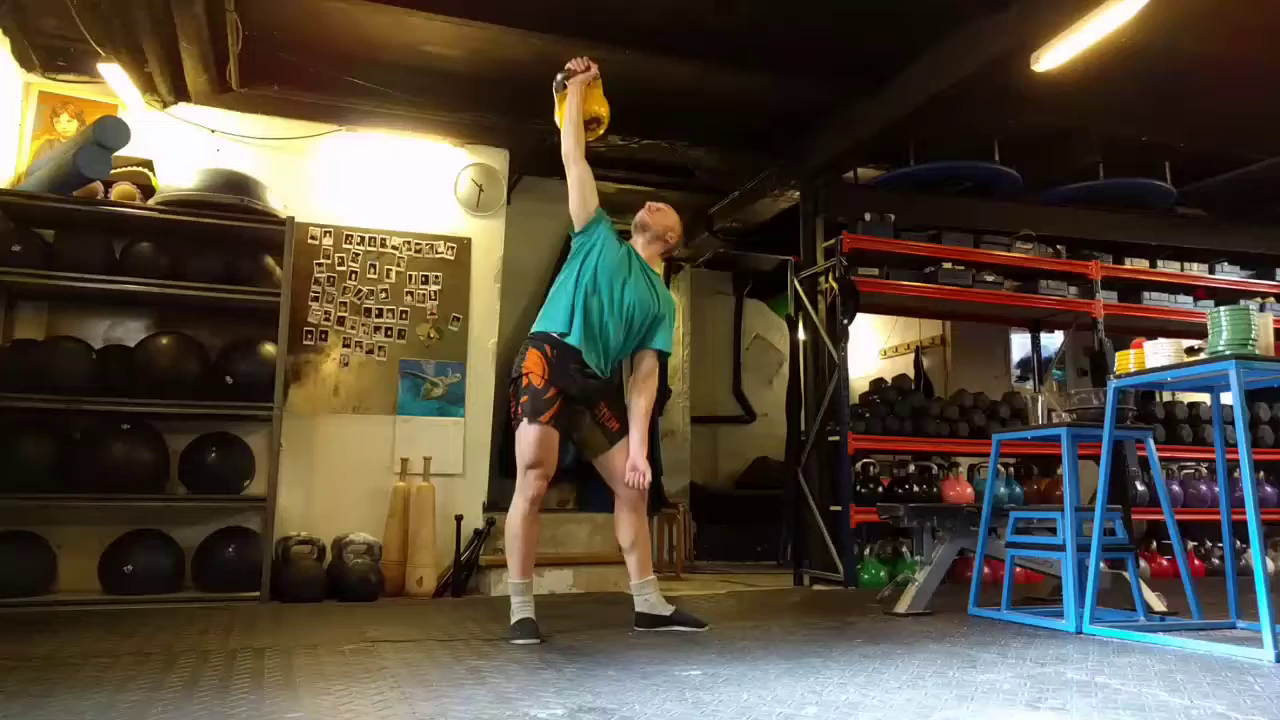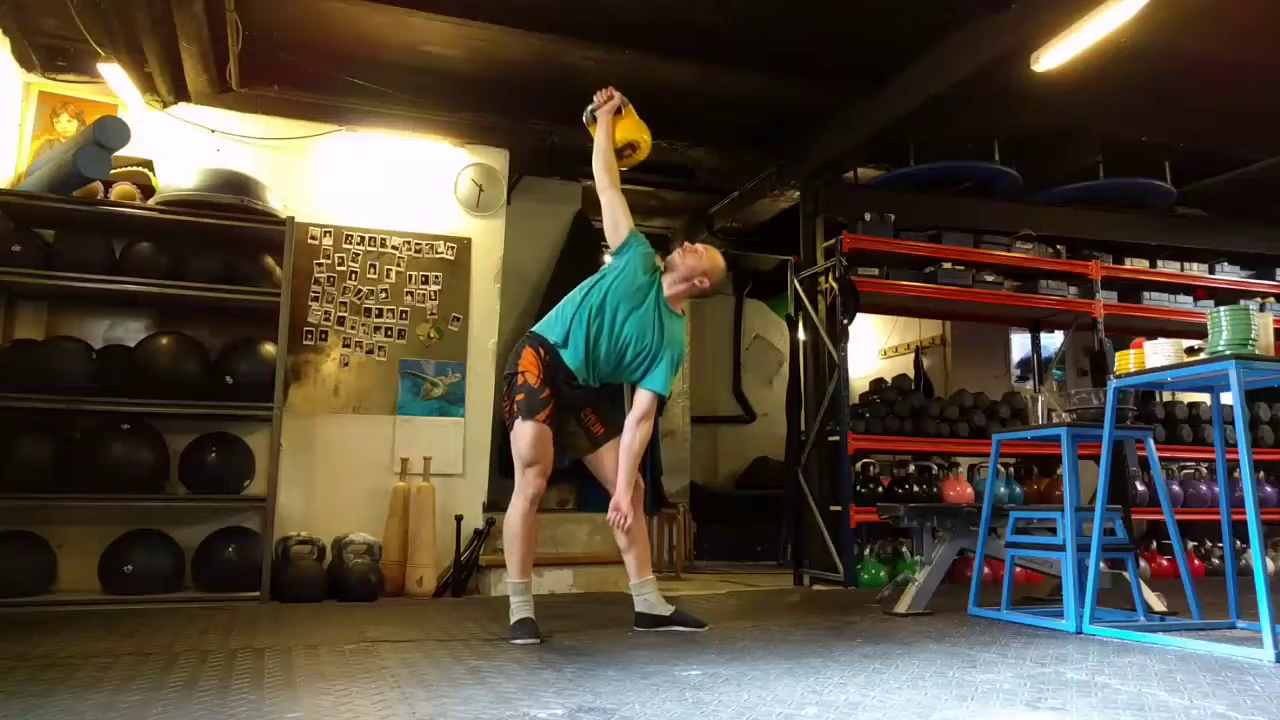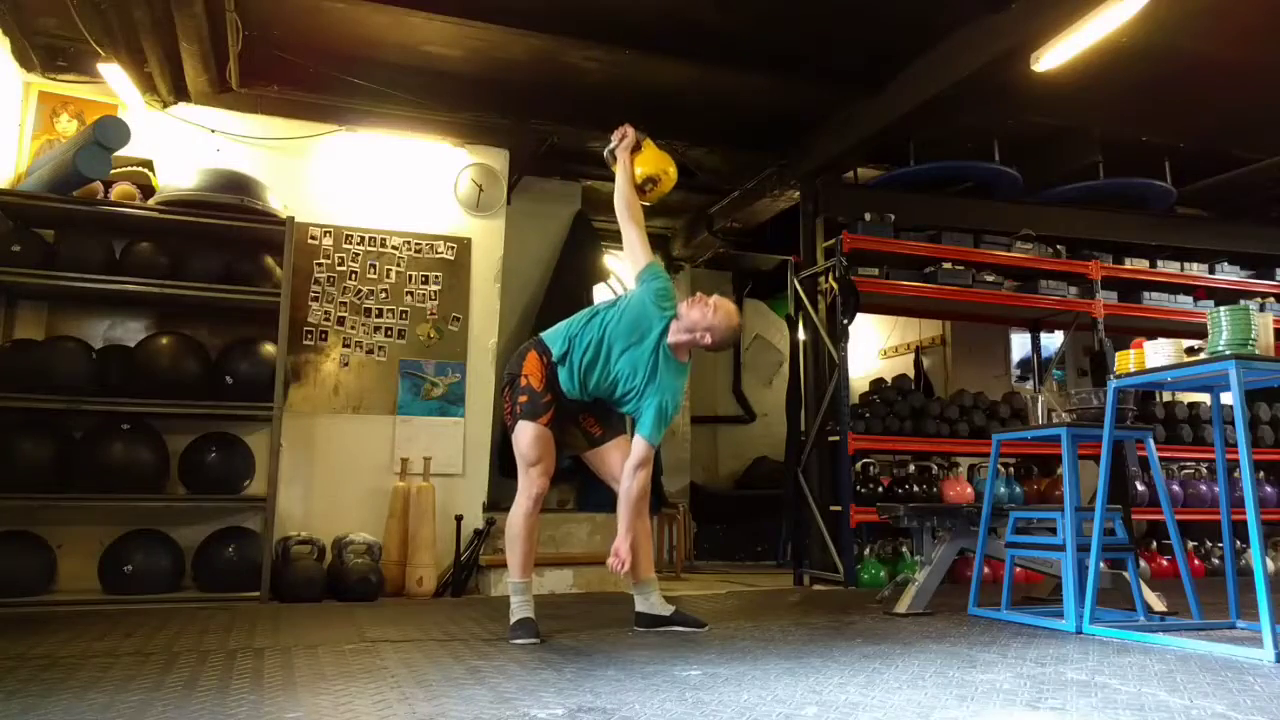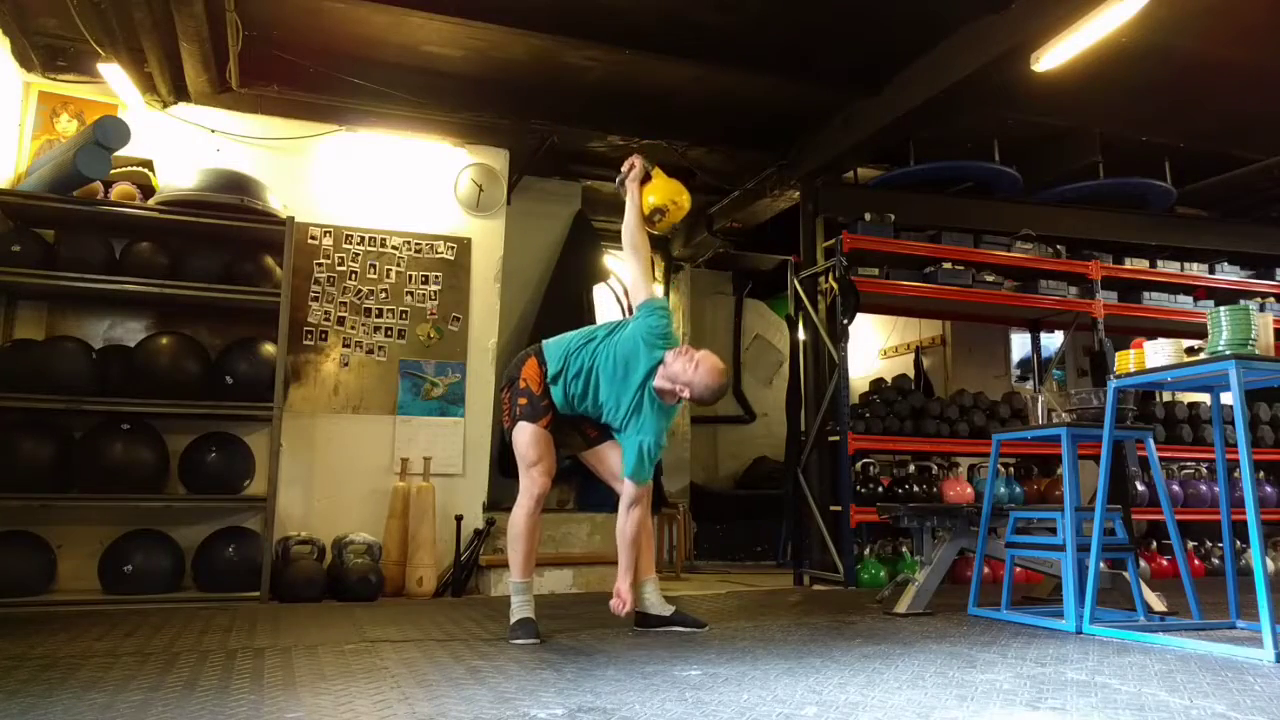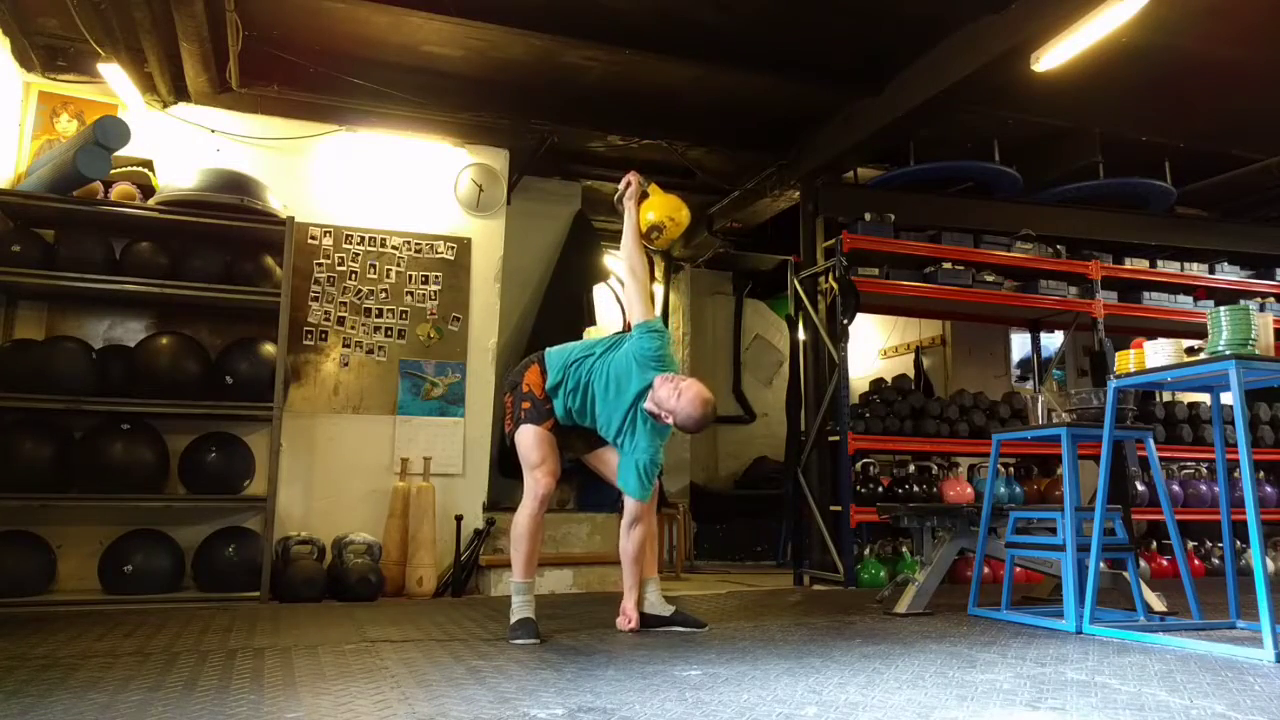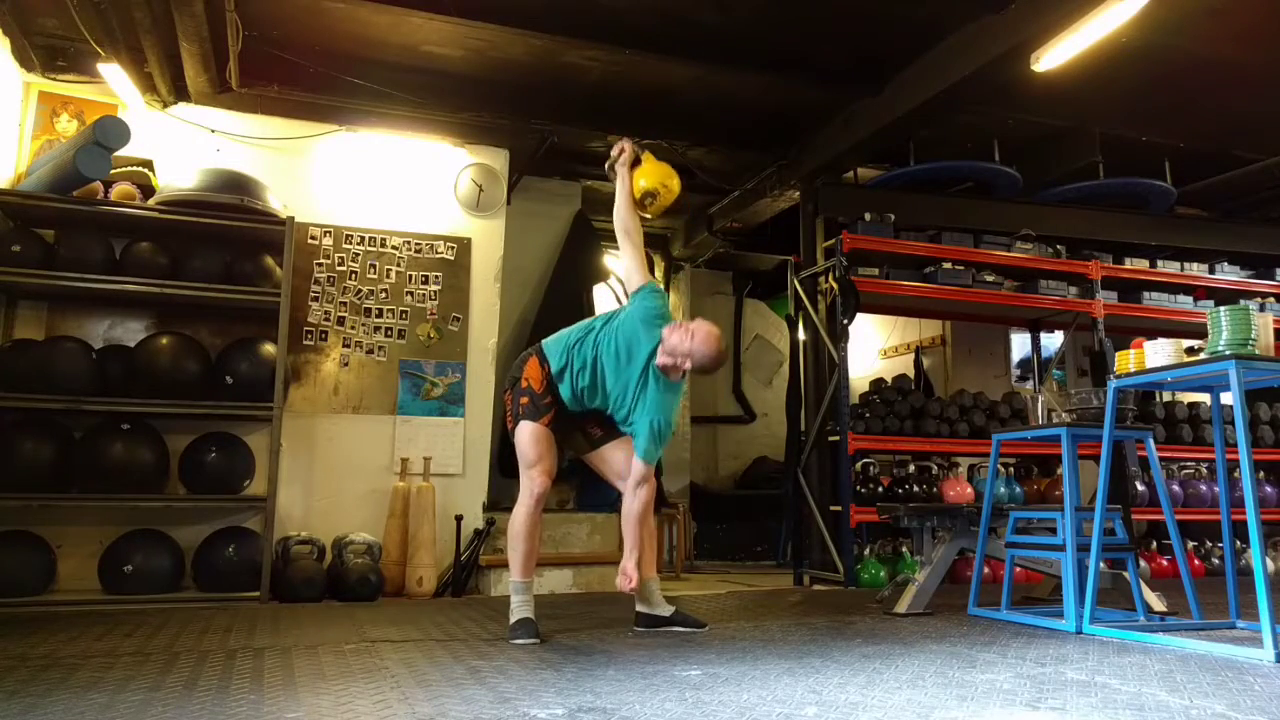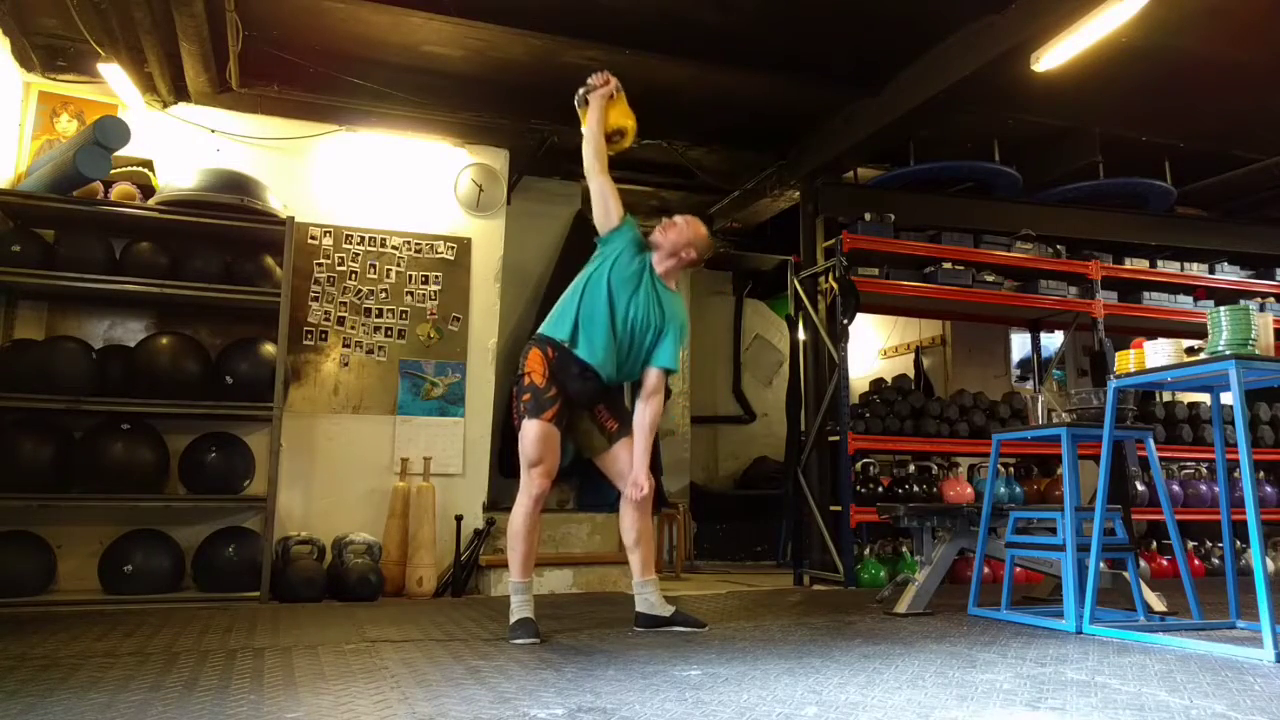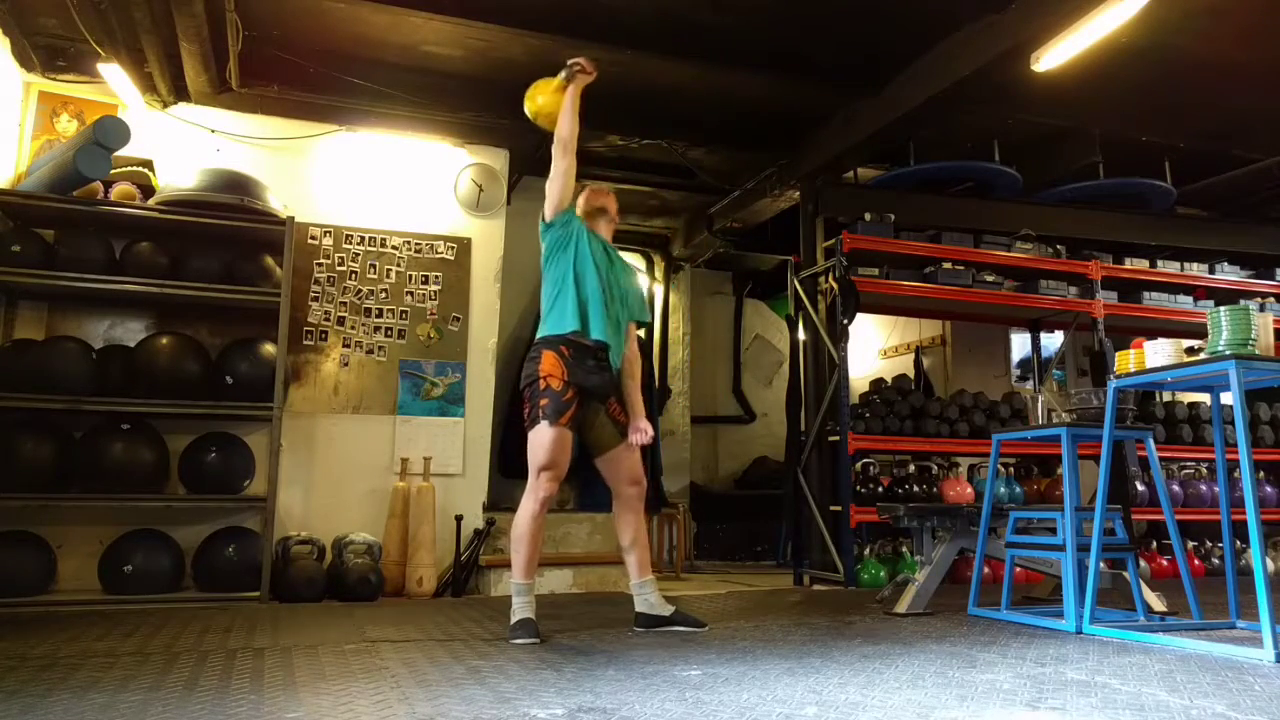
dt=0.5s
person 1, frame 1
left shoulder: (661, 303)
right shoulder: (601, 239)
left elbow: (644, 379)
right elbow: (573, 159)
left wrist: (639, 448)
right wrist: (577, 88)
left hip: (597, 382)
right hip: (548, 360)
left knee: (632, 487)
right knee: (533, 485)
left ankle: (649, 605)
right ankle: (521, 610)
person 1, frame 2
left shoulder: (672, 340)
right shoulder: (637, 262)
left elbow: (640, 415)
right elbow: (606, 184)
left wrist: (622, 485)
right wrist: (606, 118)
left hip: (588, 388)
right hip: (541, 361)
left knee: (634, 490)
right knee: (531, 485)
left ankle: (648, 604)
right ankle: (520, 610)
person 1, frame 3
left shoulder: (668, 386)
right shoulder: (659, 299)
left elbow: (638, 466)
right elbow: (630, 222)
left wrist: (624, 536)
right wrist: (624, 156)
left hip: (585, 399)
right hip: (539, 368)
left knee: (633, 485)
right knee: (535, 486)
left ankle: (649, 605)
right ankle: (520, 610)
person 1, frame 4
left shoulder: (650, 424)
right shoulder: (657, 333)
left elbow: (632, 503)
right elbow: (635, 257)
left wrist: (626, 579)
right wrist: (633, 189)
left hip: (579, 408)
right hip: (537, 374)
left knee: (641, 488)
right knee: (537, 486)
left ankle: (650, 603)
right ankle: (521, 610)
person 1, frame 5
left shoulder: (646, 444)
right shoulder: (654, 354)
left elbow: (634, 520)
right elbow: (635, 275)
left wrist: (630, 599)
right wrist: (631, 207)
left hip: (579, 414)
right hip: (539, 383)
left knee: (645, 494)
right knee: (541, 486)
left ankle: (652, 603)
right ankle: (521, 610)
person 1, frame 6
left shoulder: (658, 407)
right shoulder: (652, 316)
left elbow: (637, 485)
right elbow: (629, 240)
left wrist: (632, 557)
right wrist: (625, 170)
left hip: (585, 406)
right hip: (540, 375)
left knee: (644, 483)
right knee: (537, 484)
left ankle: (651, 602)
right ankle: (520, 609)
person 1, frame 7
left shoulder: (672, 313)
right shoulder: (623, 245)
left elbow: (651, 392)
right elbow: (595, 169)
left wrist: (640, 460)
right wrist: (598, 102)
left hip: (599, 386)
right hip: (550, 363)
left knee: (639, 486)
right knee: (536, 485)
left ankle: (649, 604)
right ankle: (520, 609)
person 1, frame 8
left shoulder: (627, 272)
right shoulder: (565, 230)
left elbow: (630, 348)
right elbow: (564, 149)
left wrist: (637, 410)
right wrist: (576, 86)
left hip: (605, 377)
right hip: (559, 361)
left knee: (632, 486)
right knee: (543, 485)
left ankle: (649, 603)
right ankle: (522, 608)
